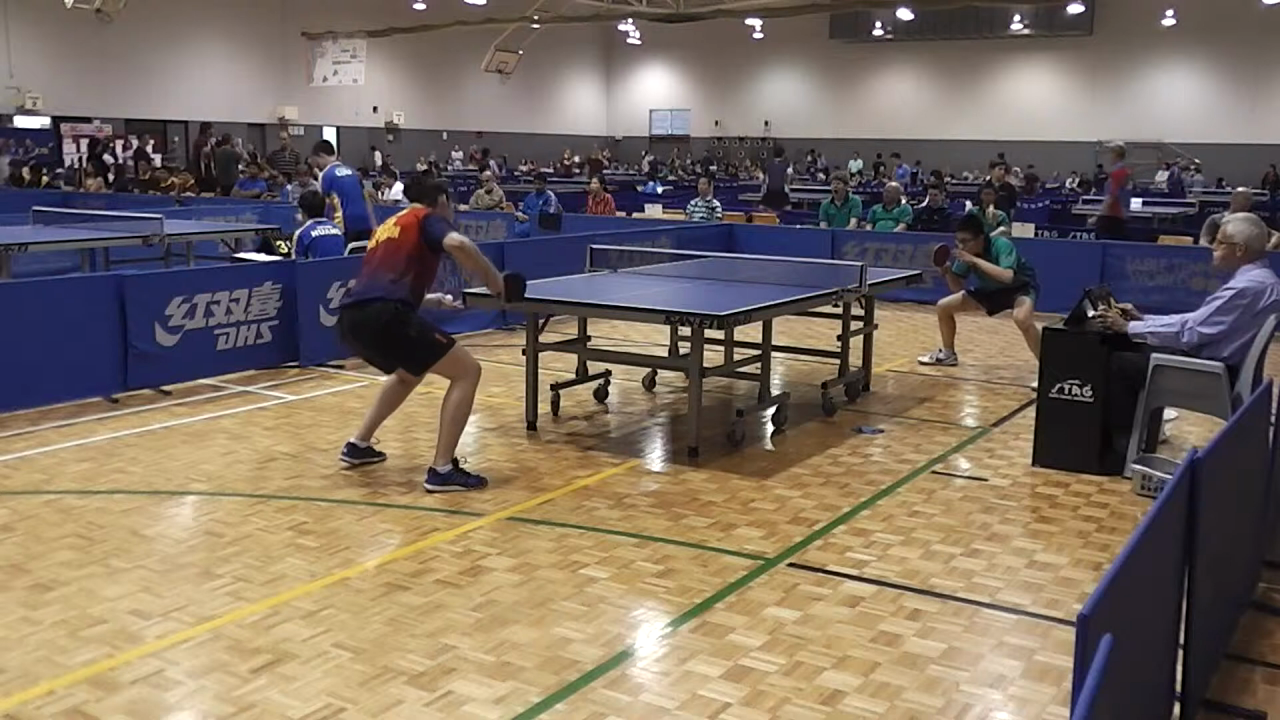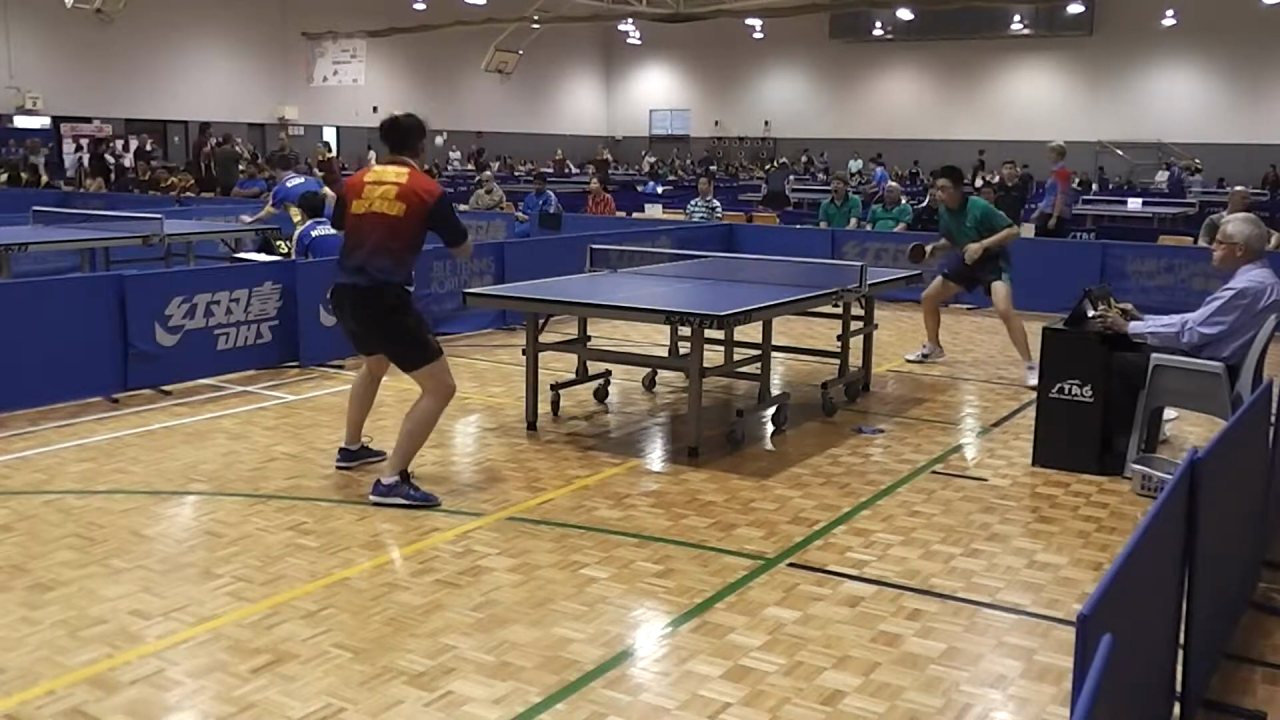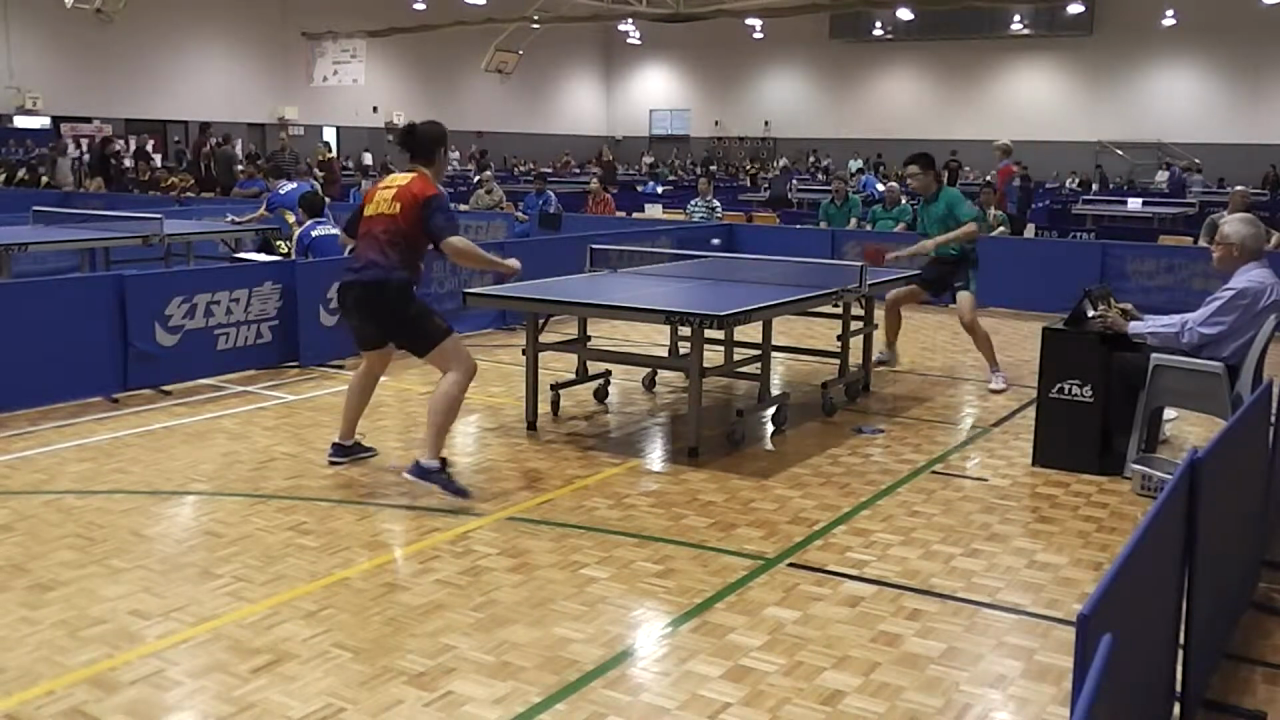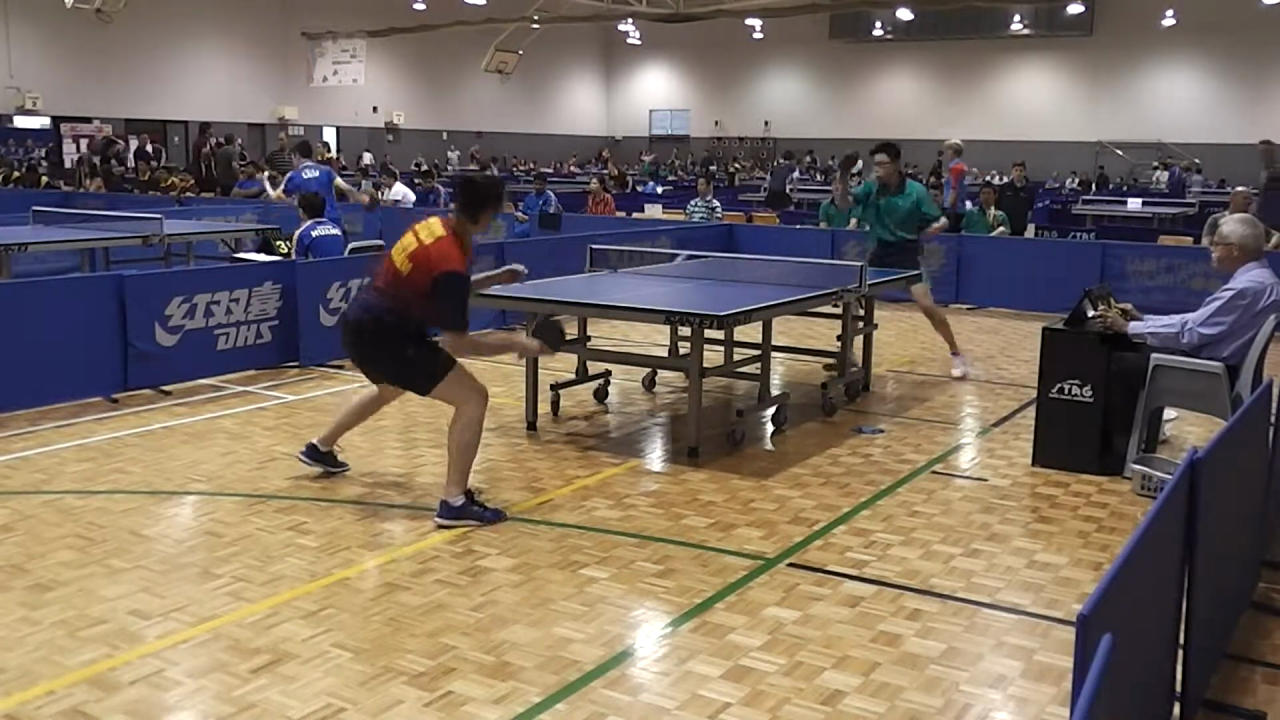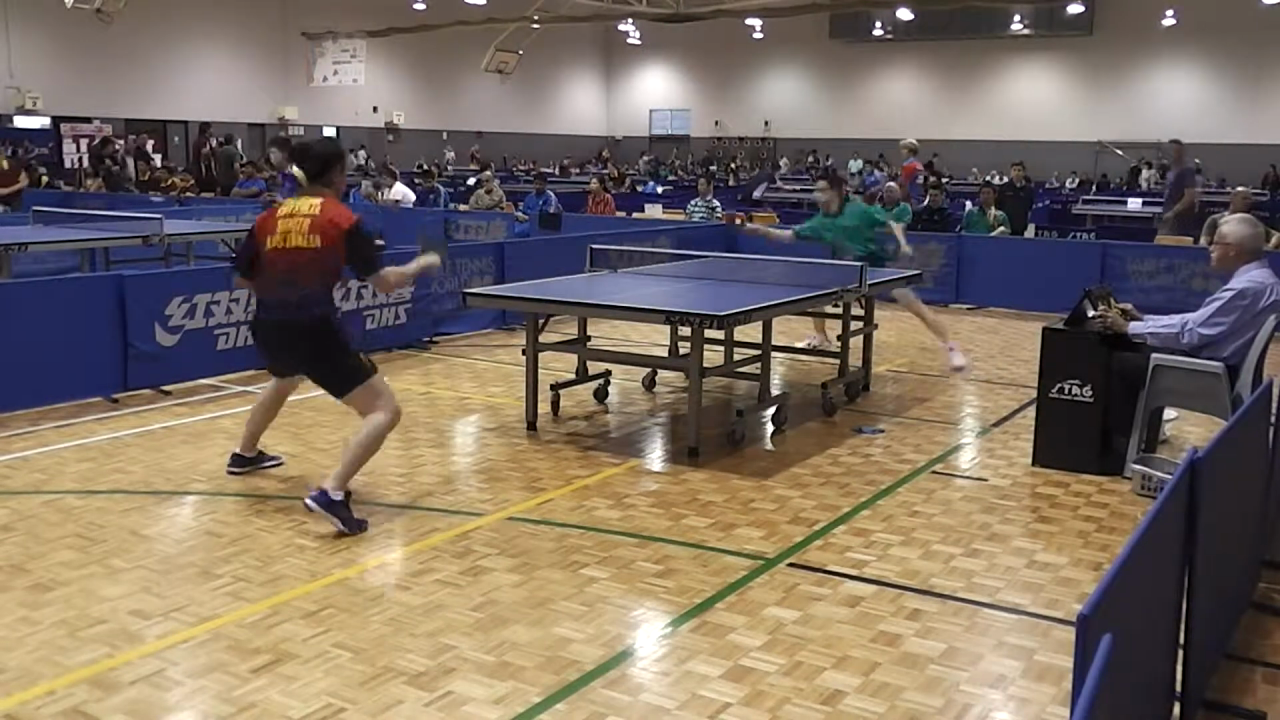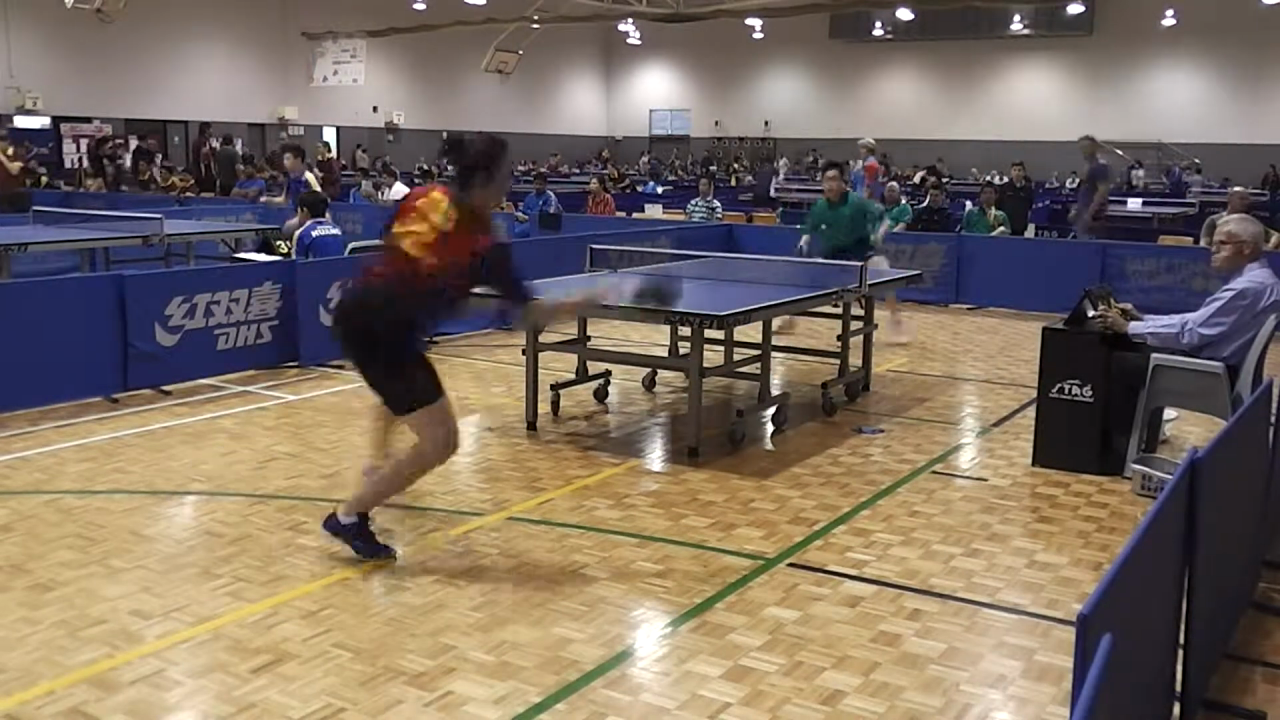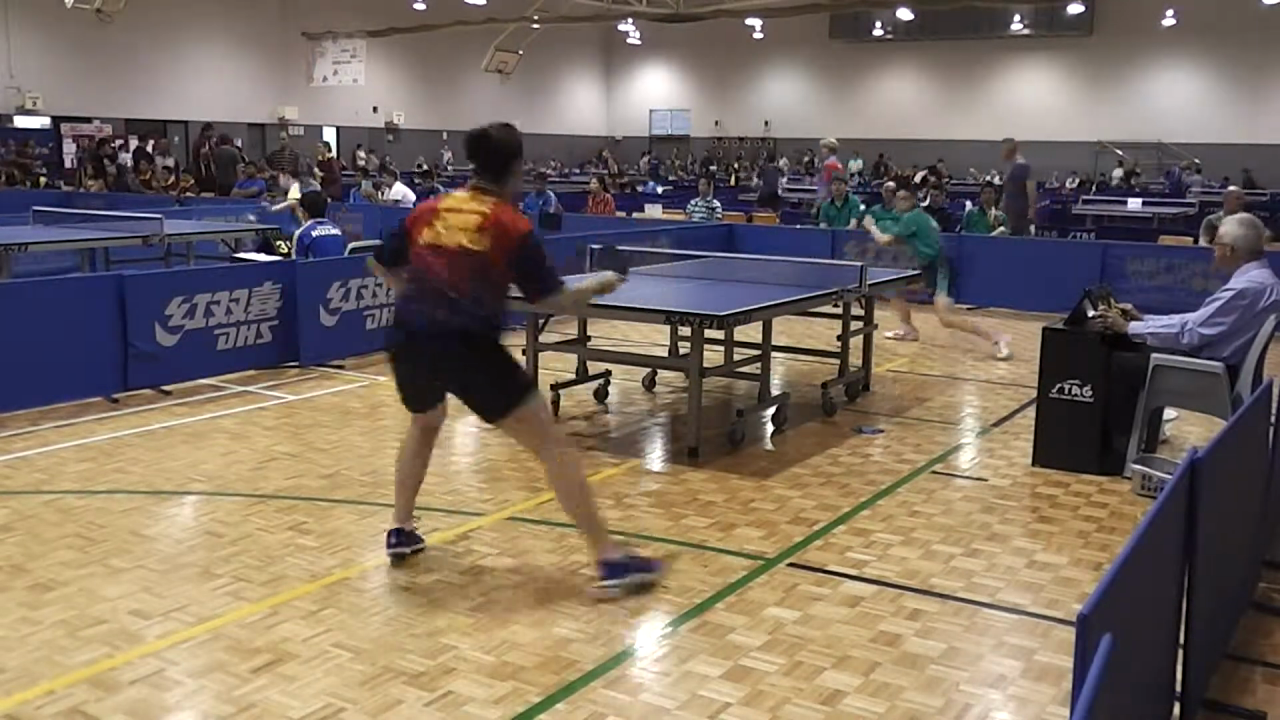
dt=0.7s
person 1, frame 1
left shoulder: (391, 225)
right shoulder: (426, 219)
right elbow: (457, 243)
left wrist: (429, 299)
right wrist: (491, 276)
left hip: (353, 319)
right hip: (384, 318)
left knee: (410, 374)
right knee: (466, 371)
left ankle: (357, 445)
right ankle: (442, 470)
person 1, frame 2
left shoulder: (357, 181)
right shoulder: (428, 190)
right elbow: (462, 250)
right wrist: (452, 222)
left hip: (345, 293)
right hip: (385, 298)
left knee: (374, 365)
right knee: (440, 387)
left ankle: (351, 447)
right ankle: (390, 480)
person 1, frame 3
left shoulder: (379, 189)
right shoulder: (428, 194)
left elbow: (351, 236)
right elbow: (452, 247)
right wrist: (502, 265)
left hip: (353, 290)
right hip: (388, 293)
left knee: (375, 362)
right knee: (460, 367)
left ankle: (344, 443)
right ankle: (428, 461)
person 1, frame 4
left shoulder: (433, 226)
right shoulder: (450, 263)
right elbow: (455, 341)
left wrist: (493, 279)
right wrist: (515, 343)
left hip: (361, 325)
right hip: (383, 338)
left knee: (389, 389)
right knee: (473, 396)
left ankle: (320, 448)
right ankle: (454, 502)
person 1, frame 5
left shoulder: (268, 218)
right shoulder: (343, 220)
left elbow: (242, 277)
right elbow: (383, 281)
right wrist: (422, 263)
left hip: (267, 327)
right hip: (312, 332)
left knee: (283, 381)
right knee: (385, 411)
left ankle: (245, 453)
right ankle: (332, 492)
person 1, frame 6
left shoulder: (422, 198)
right shoulder: (481, 246)
right elbow: (533, 313)
right wrist: (591, 302)
left hip: (355, 315)
right hip: (379, 334)
left knee: (406, 375)
right knee: (440, 442)
left ankle: (379, 463)
right ankle: (348, 517)
person 1, frame 7
left shoulder: (427, 210)
right shoulder: (514, 226)
left elbow: (383, 268)
right elbow: (553, 300)
right wrist: (603, 281)
left hip: (409, 338)
right hip: (468, 347)
left knee: (425, 422)
right knee: (555, 445)
left ankle: (401, 530)
right ankle: (610, 558)
person 2, frame 1
left shoulder: (1248, 287)
right shoulder: (1257, 278)
left elbow: (1190, 331)
right elbow: (1197, 320)
left wrist: (1128, 327)
right wrist: (1142, 317)
right hip: (1215, 364)
left knee: (1119, 363)
right knee: (1137, 351)
left ankle: (1124, 447)
person 2, frame 2
left shoulder: (1248, 287)
right shoulder: (1257, 279)
left elbow: (1190, 331)
right elbow: (1197, 320)
left wrist: (1129, 327)
right wrist: (1143, 318)
right hip: (1214, 363)
left knee: (1119, 363)
right knee: (1138, 352)
left ankle: (1123, 448)
person 2, frame 3
left shoulder: (1248, 287)
right shoulder: (1258, 278)
left elbow: (1190, 331)
right elbow: (1197, 320)
left wrist: (1128, 327)
right wrist: (1142, 318)
right hip: (1217, 365)
left knee: (1120, 364)
right knee: (1141, 352)
left ankle: (1122, 448)
right ankle: (1140, 441)
person 2, frame 4
left shoulder: (1248, 287)
right shoulder: (1258, 279)
left elbow: (1189, 332)
right elbow: (1196, 320)
left wrist: (1128, 327)
right wrist: (1142, 318)
right hip: (1215, 364)
left knee: (1120, 364)
right knee: (1141, 353)
left ankle: (1122, 446)
right ankle: (1141, 440)
person 2, frame 5
left shoulder: (1248, 287)
right shoulder: (1257, 279)
left elbow: (1190, 332)
right elbow: (1197, 320)
left wrist: (1128, 327)
right wrist: (1142, 318)
left knee: (1120, 364)
right knee: (1139, 352)
left ankle: (1123, 445)
right ankle: (1139, 438)
person 2, frame 6
left shoulder: (1249, 287)
right shoulder: (1255, 279)
left elbow: (1190, 332)
right elbow: (1196, 320)
left wrist: (1128, 327)
right wrist: (1143, 318)
right hip: (1213, 364)
left knee: (1120, 364)
right knee: (1136, 352)
left ankle: (1123, 444)
person 2, frame 7
left shoulder: (1249, 287)
right shoulder: (1258, 279)
left elbow: (1190, 332)
right elbow: (1198, 320)
left wrist: (1128, 327)
right wrist: (1143, 318)
right hip: (1214, 363)
left knee: (1120, 364)
right knee: (1137, 352)
left ankle: (1124, 444)
person 3, frame 1
left shoulder: (1002, 245)
right shoulder: (965, 252)
left elbow: (1007, 276)
right elbow: (957, 287)
left wrist: (975, 260)
right wrist: (947, 272)
left hip: (1020, 287)
right hip: (990, 290)
left knee: (1022, 318)
right knee: (943, 307)
right ankle: (948, 354)
person 3, frame 2
left shoulder: (979, 206)
right shoulder: (944, 211)
left elbow: (1013, 231)
left wrist: (982, 244)
right wrist: (934, 247)
left hip: (993, 260)
right hip: (966, 260)
left knee: (1005, 310)
right knee: (928, 299)
left ankle: (1031, 366)
right ankle: (933, 348)
person 3, frame 3
left shoulder: (952, 196)
right shoulder: (924, 204)
left elbow: (973, 229)
left wrist: (938, 240)
right wrist: (899, 254)
left hip: (961, 264)
right hip: (937, 264)
left knee: (968, 320)
right knee: (892, 301)
left ankle: (996, 371)
right ankle: (889, 353)
person 3, frame 4
left shoulder: (916, 191)
right shoulder: (871, 188)
left elbow: (941, 220)
left wrist: (938, 226)
left hip: (907, 252)
right hip: (881, 251)
left knee: (928, 307)
left ankle: (956, 354)
person 3, frame 5
left shoulder: (858, 209)
right shoulder: (819, 222)
left elbow: (891, 223)
right elbow: (789, 235)
left wrist: (903, 243)
right wrist: (758, 229)
left hip: (878, 263)
left knee: (914, 306)
left ankle: (951, 348)
right ankle: (821, 338)
person 3, frame 6
left shoulder: (856, 202)
right shoulder: (821, 205)
left elbow: (885, 218)
right elbow: (809, 232)
left wrist: (880, 233)
right wrist: (804, 244)
left hip: (863, 247)
right hip: (836, 249)
person 3, frame 7
left shoulder: (911, 216)
right shoulder: (914, 217)
left elbow: (885, 240)
left wrist: (871, 226)
left hip: (938, 267)
right hip: (928, 266)
left knee: (946, 318)
left ankle: (998, 340)
right ankle: (909, 330)
